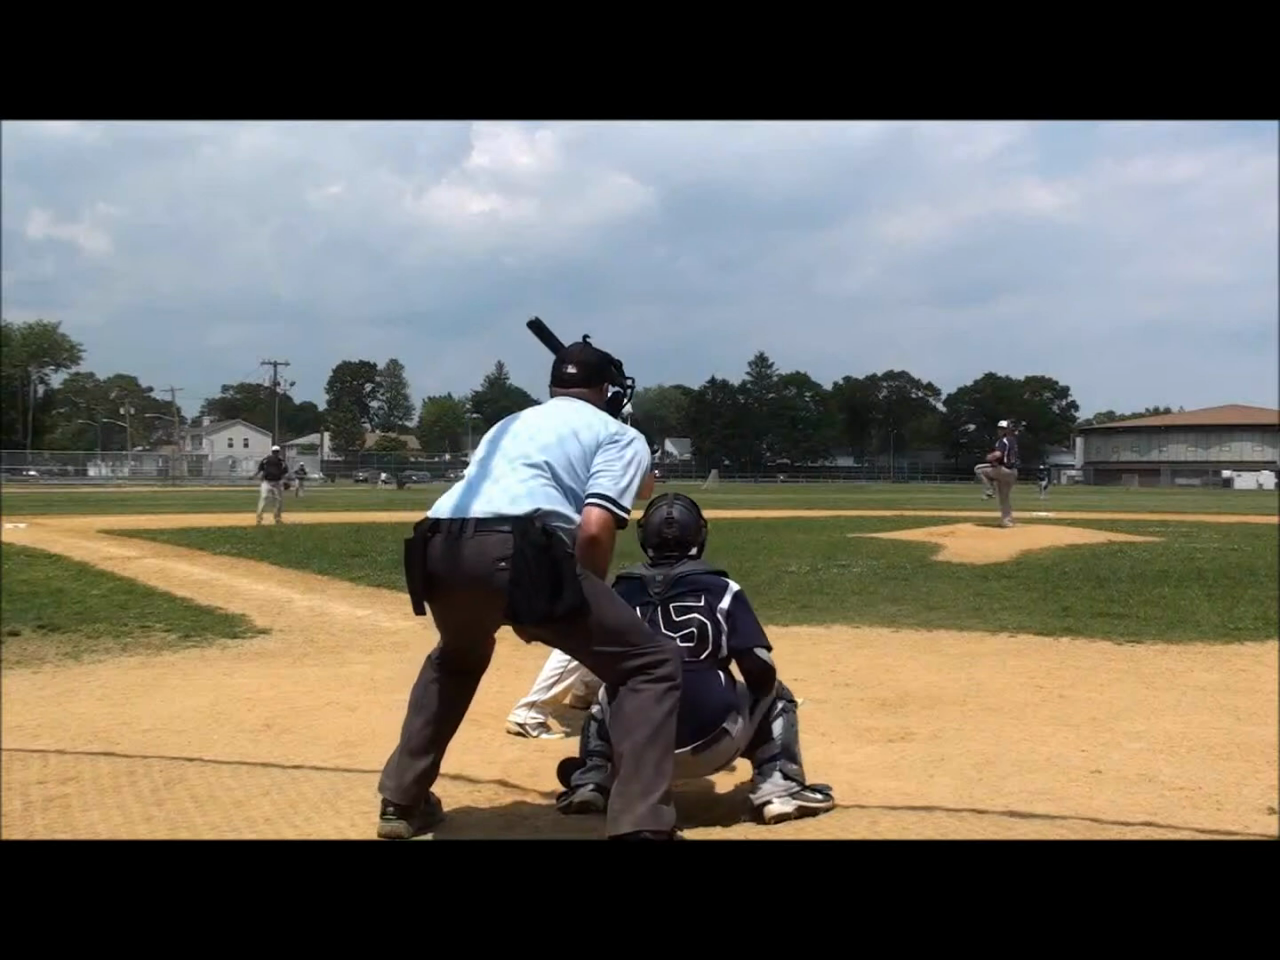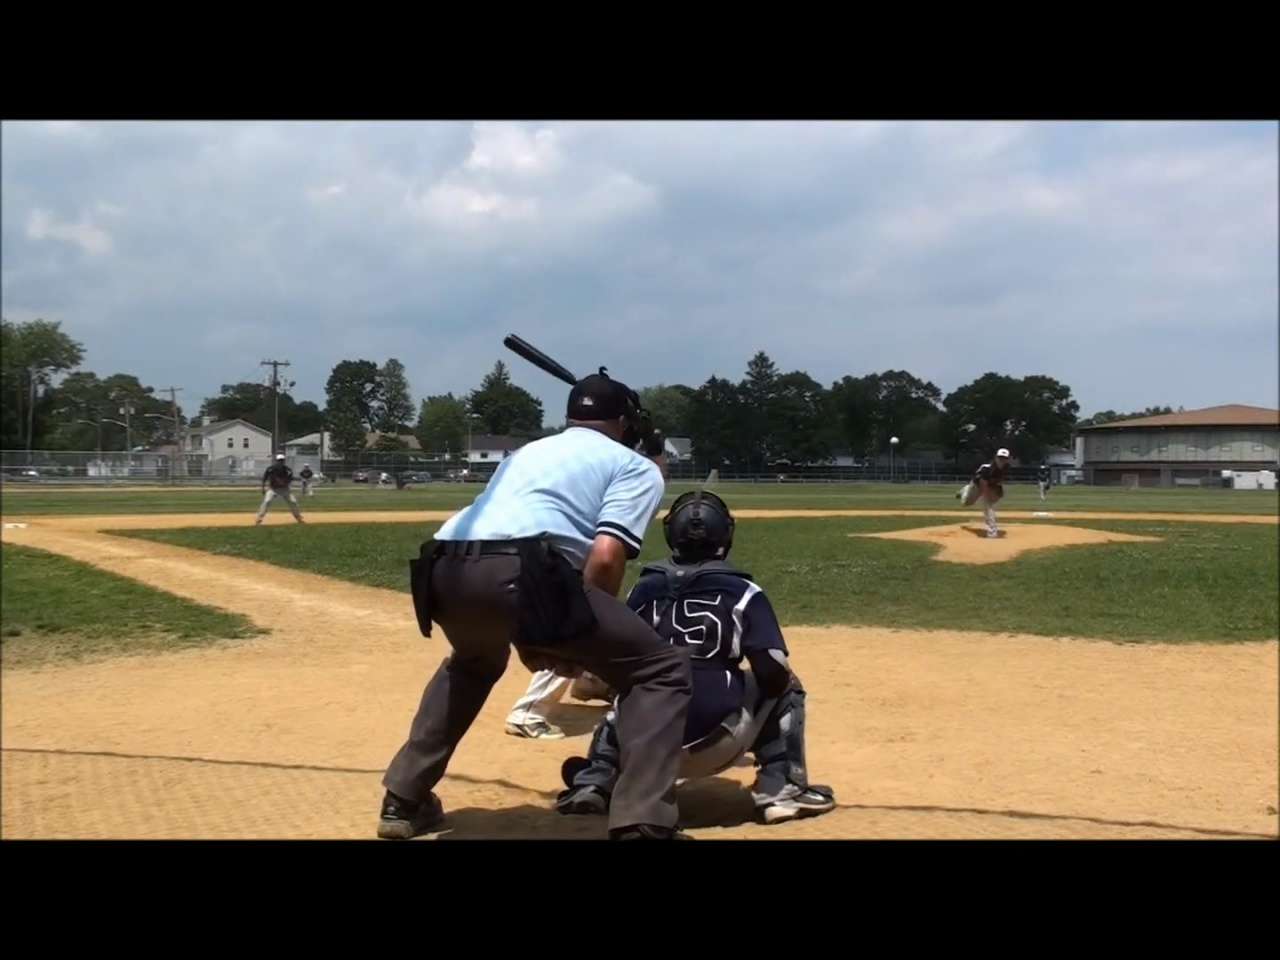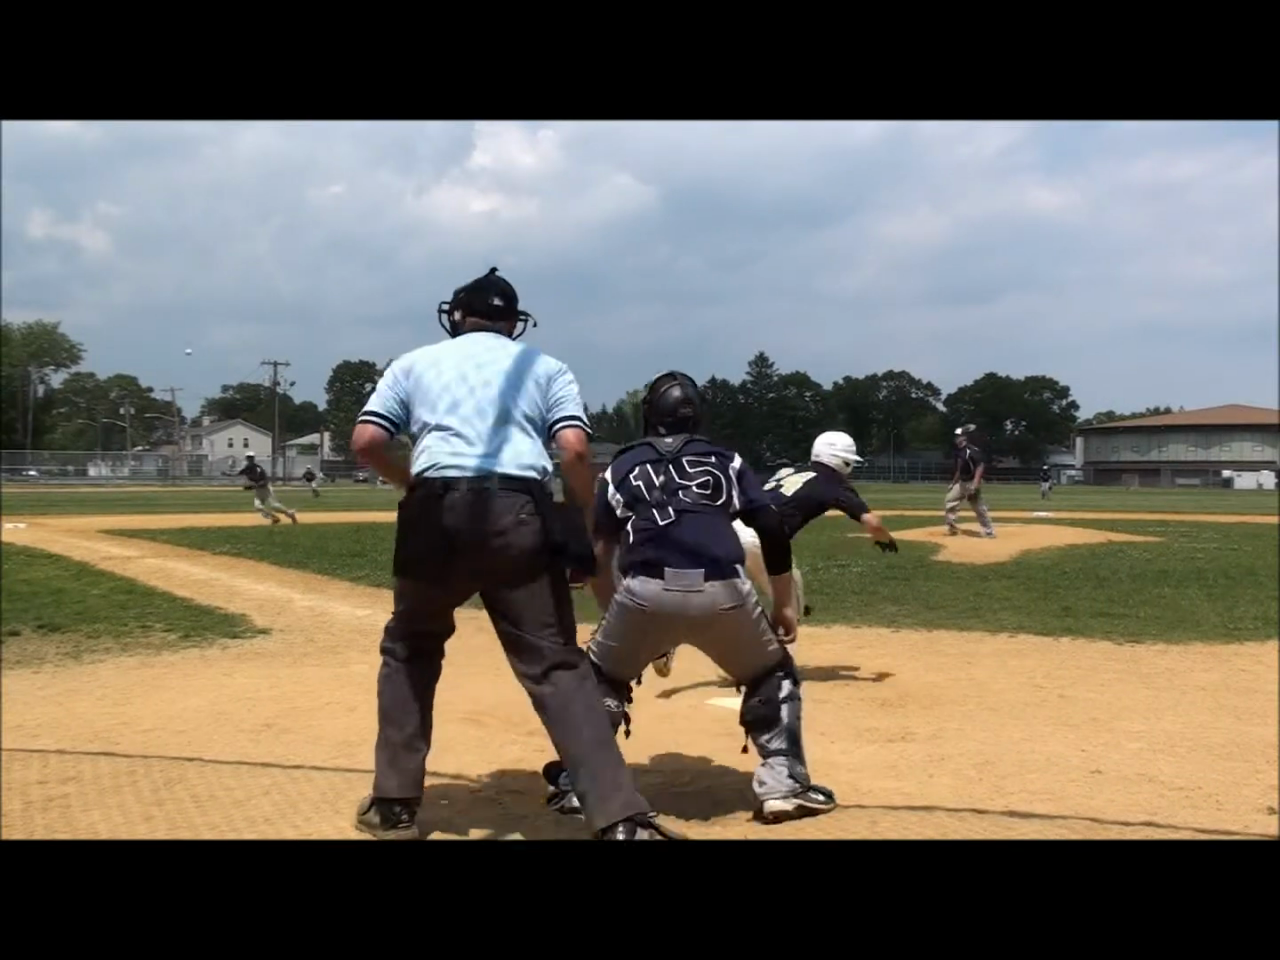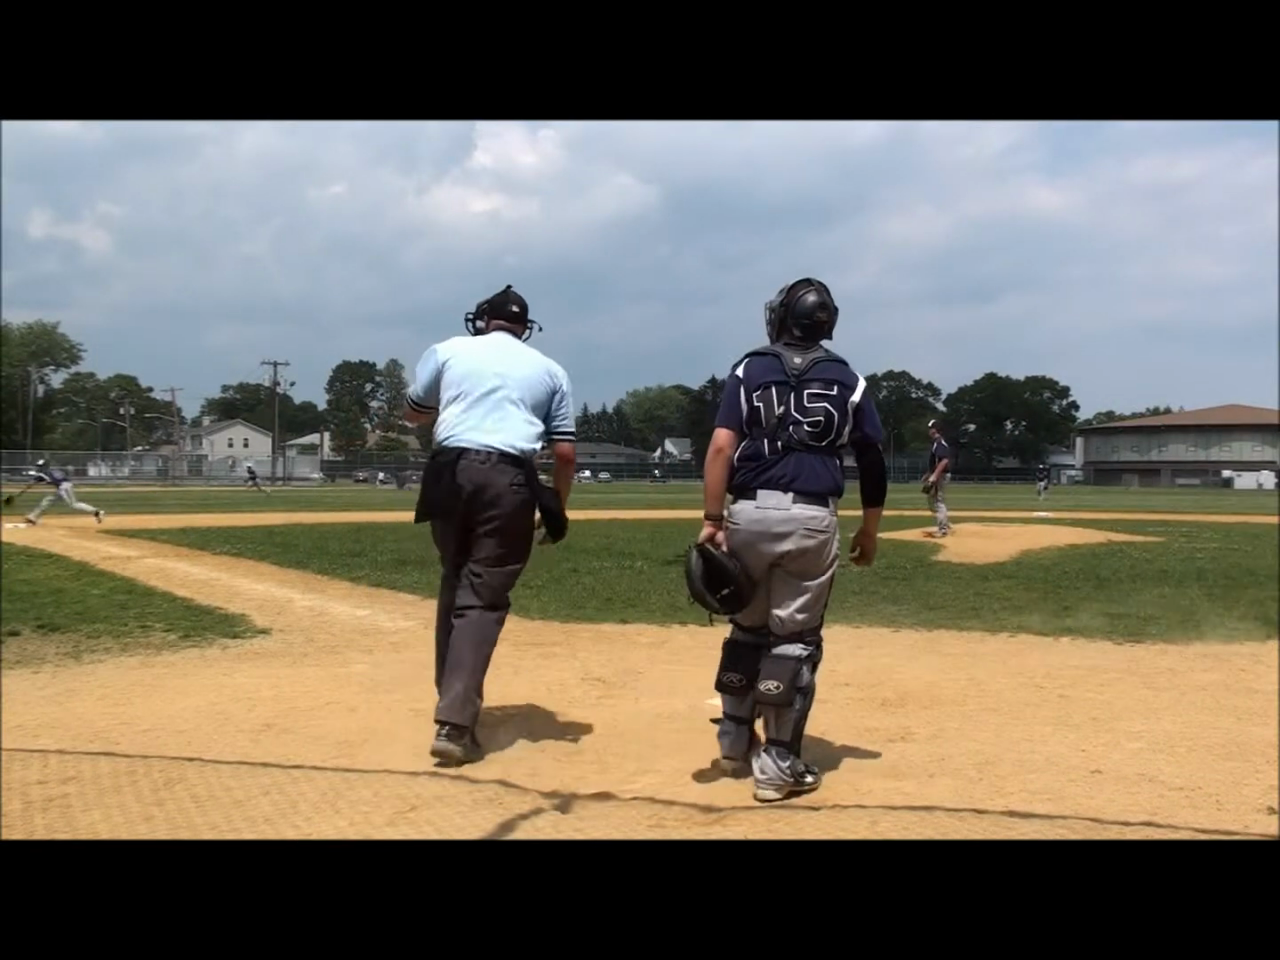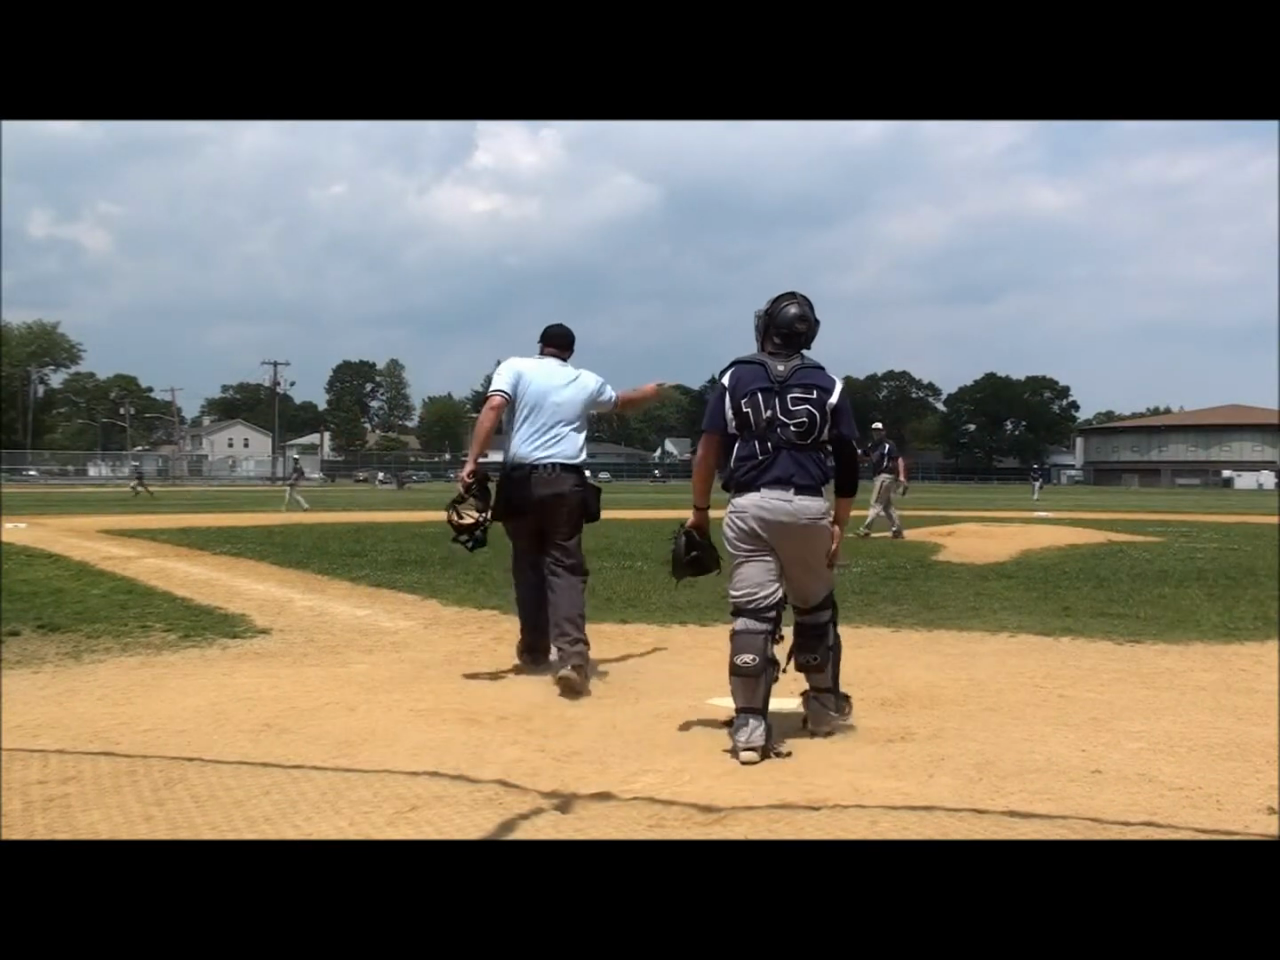
dt=1s
person 1, frame 1
left shoulder: (508, 425)
right shoulder: (620, 435)
right elbow: (595, 529)
left wrist: (504, 609)
right wrist: (580, 613)
left hip: (436, 549)
right hip: (515, 550)
left knee: (456, 659)
right knee: (652, 666)
left ankle: (402, 801)
right ankle: (640, 829)
person 1, frame 2
left shoulder: (525, 452)
right shoulder: (637, 466)
right elbow: (605, 556)
left wrist: (528, 641)
right wrist: (583, 639)
left hip: (443, 573)
right hip: (518, 571)
left knee: (472, 664)
right knee: (663, 671)
left ankle: (404, 800)
right ankle: (642, 826)
person 1, frame 3
left shoulder: (415, 362)
right shoulder: (548, 368)
left elbow: (366, 443)
right elbow: (576, 451)
right wrist: (588, 536)
left hip: (439, 512)
right hip: (522, 512)
left knee: (408, 650)
right knee: (556, 664)
left ankle: (395, 805)
right ankle: (623, 820)
person 1, frame 4
left shoulder: (446, 351)
right shoulder: (549, 370)
left elbow: (413, 414)
right elbow: (565, 453)
right wrist: (559, 508)
left hip: (449, 475)
right hip: (507, 480)
left knee: (455, 591)
right knee: (482, 600)
left ankle: (456, 708)
right ankle: (454, 726)
person 1, frame 5
left shoulder: (515, 368)
right shoulder: (588, 381)
left elbow: (493, 408)
right elbow: (619, 402)
left wrist: (472, 461)
right wrist: (647, 393)
left hip: (521, 481)
right hip: (566, 483)
left knee: (528, 564)
right knee: (567, 567)
left ankle: (537, 649)
right ankle: (571, 654)
person 2, frame 1
left shoulder: (622, 591)
right shoulder: (721, 588)
right elbow: (760, 673)
right wrist: (768, 687)
right hip: (710, 746)
left knee: (608, 695)
right knee: (775, 695)
left ankle: (591, 783)
right ankle: (780, 790)
person 2, frame 2
left shoulder: (643, 587)
right shoulder: (743, 591)
right elbow: (773, 675)
right wrist: (782, 680)
right hip: (715, 745)
right knee: (784, 686)
left ankle: (593, 784)
right ankle: (783, 790)
person 2, frame 3
left shoulder: (621, 466)
right shoulder: (725, 460)
left elbow: (600, 556)
right elbow: (772, 529)
left wrist: (609, 615)
right wrist: (784, 606)
left hip: (645, 591)
right hip: (722, 590)
left knee: (603, 675)
right knee: (773, 676)
left ankle: (578, 782)
right ankle: (782, 784)
person 2, frame 4
left shoulder: (748, 370)
right shoulder: (848, 380)
left elbow: (721, 447)
right elbow: (873, 463)
left wrist: (711, 519)
right wrist: (869, 529)
left hip: (749, 513)
right hip: (811, 519)
left knee: (747, 630)
right knee: (795, 639)
left ankle: (736, 743)
right ankle: (777, 766)
person 2, frame 5
left shoulder: (735, 377)
right shoulder: (827, 384)
left elbow: (708, 449)
right elbow: (847, 459)
left wrist: (699, 508)
right wrist: (839, 521)
left hip: (749, 507)
right hip: (806, 507)
left knee: (752, 617)
right knee: (815, 607)
left ankle: (749, 730)
right ankle: (822, 705)
